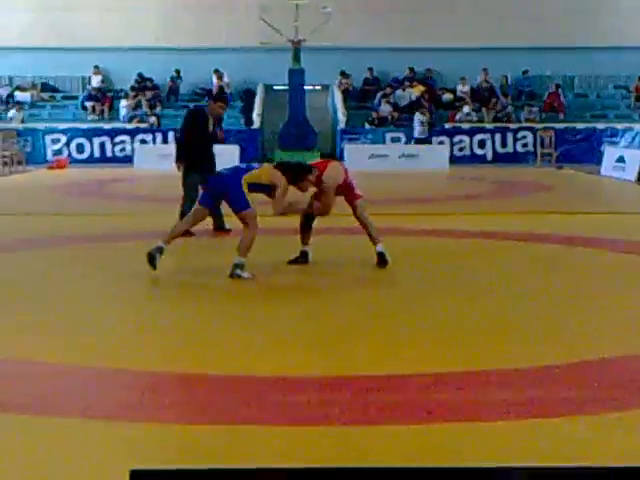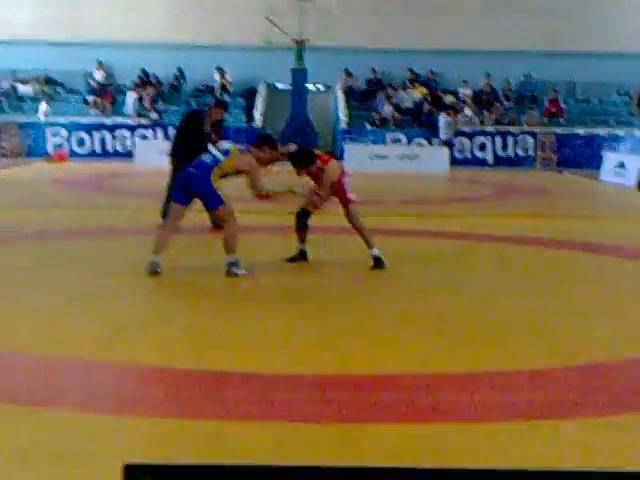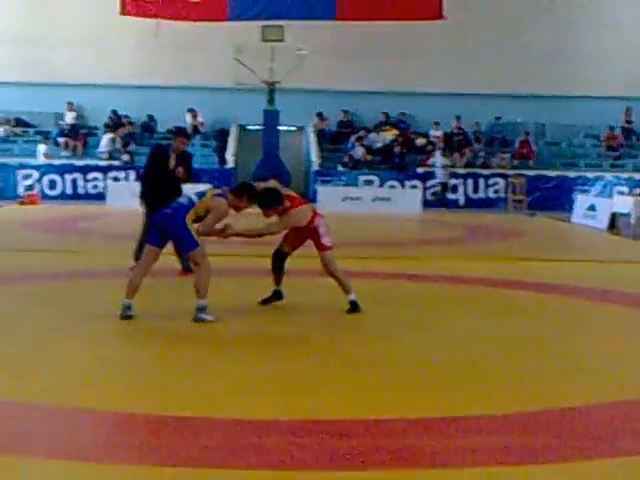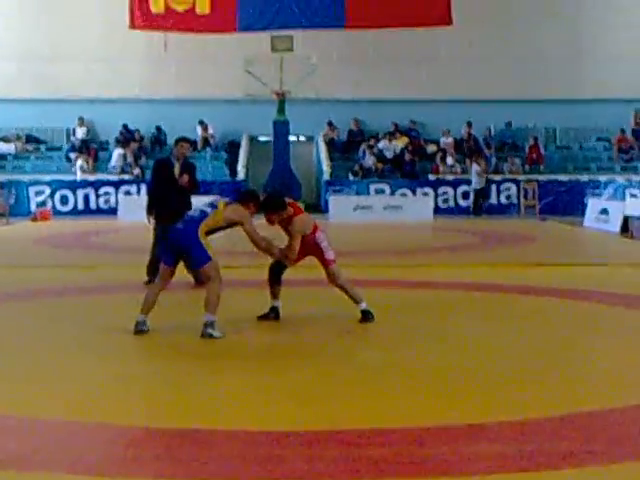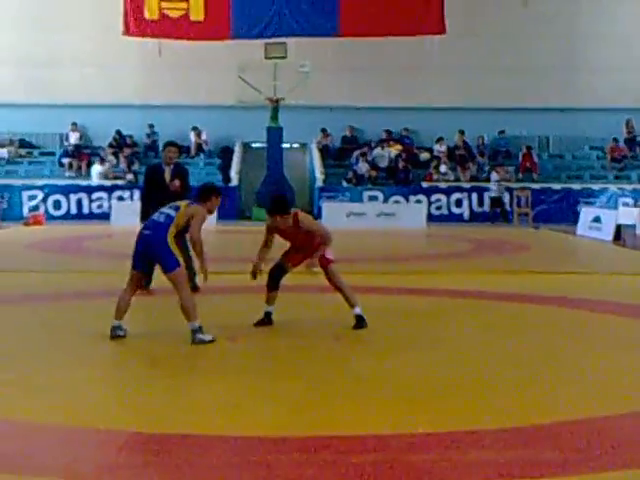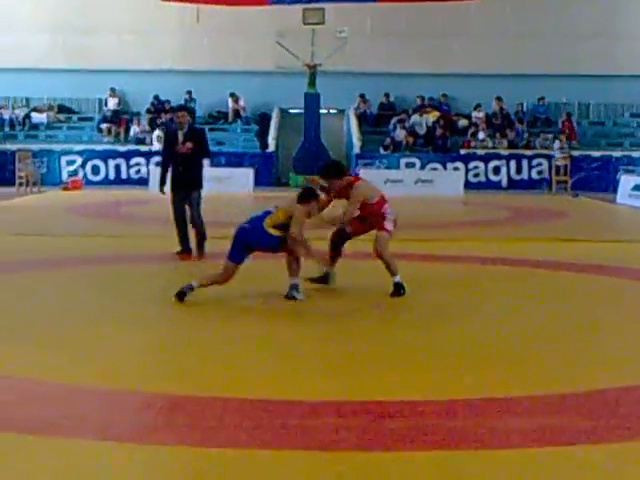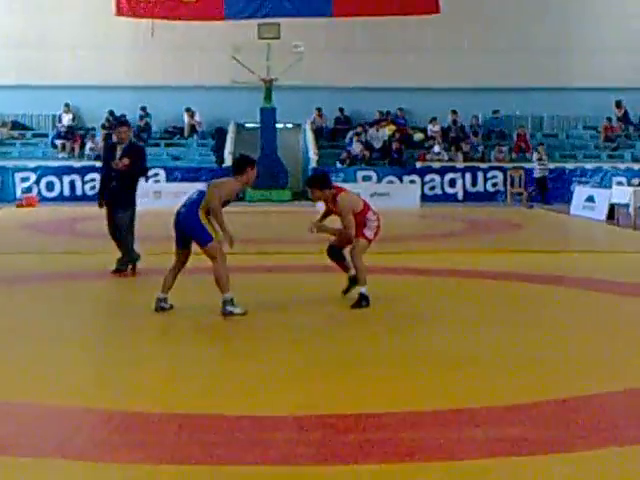
dt=0.7s
person 1, frame 1
left shoulder: (269, 172)
right shoulder: (282, 179)
left elbow: (273, 195)
right elbow: (277, 209)
right wrist: (298, 209)
left hip: (219, 178)
right hip: (234, 183)
left knee: (191, 219)
right knee: (251, 225)
left ankle: (159, 249)
right ankle: (238, 267)
person 1, frame 2
left shoulder: (238, 150)
right shoulder: (250, 162)
right elbow: (260, 193)
right wrist: (271, 194)
left hip: (188, 174)
right hip: (203, 180)
left knee: (171, 223)
right knee: (229, 220)
left ankle: (154, 263)
right ankle: (232, 265)
person 1, frame 3
left shoulder: (219, 193)
right shoulder: (223, 206)
right elbow: (202, 230)
left hip: (162, 216)
right hip: (178, 220)
left knee: (144, 264)
right knee: (203, 264)
left ankle: (127, 307)
right ankle: (200, 311)
person 1, frame 4
left shoulder: (223, 204)
right shoulder: (240, 212)
right elbow: (259, 242)
right wrist: (274, 251)
left hip: (176, 231)
right hip: (192, 235)
left knee: (160, 282)
right knee: (214, 280)
left ankle: (141, 322)
right ankle: (208, 326)
person 1, frame 5
left shoulder: (182, 205)
right shoulder: (200, 211)
right elbow: (194, 236)
right wrist: (203, 262)
left hip: (144, 236)
right hip: (161, 240)
left knee: (132, 287)
right knee: (183, 286)
left ankle: (117, 327)
right ankle: (196, 332)
person 1, frame 6
left shoulder: (290, 208)
right shoulder: (300, 210)
right elbow: (294, 234)
right wrist: (311, 252)
left hip: (242, 232)
right hip: (258, 232)
left knee: (224, 276)
right knee: (294, 248)
left ankle: (191, 287)
right ankle: (294, 289)
person 1, frame 7
left shoulder: (225, 183)
right shoulder: (233, 184)
right elbow: (213, 203)
left wrist: (216, 237)
right wrist: (225, 231)
left hip: (182, 216)
right hip: (194, 217)
left knee: (180, 262)
right knee: (219, 258)
left ankle: (162, 300)
right ankle: (227, 304)
person 2, frame 1
left shoulder: (217, 118)
right shoulder: (194, 113)
right elbow: (183, 137)
left wrist: (219, 136)
right wrist: (180, 159)
left hip: (207, 161)
right hip: (191, 161)
right knee: (190, 194)
left ankle: (218, 224)
person 2, frame 2
left shoulder: (218, 121)
right shoulder: (193, 115)
right elbow: (180, 135)
right wrist: (174, 155)
right hip: (182, 158)
right knee: (173, 189)
left ankle: (215, 221)
right ankle: (167, 219)
person 2, frame 3
left shoulder: (186, 156)
right shoulder: (157, 150)
left elbow: (189, 177)
right elbow: (147, 173)
left wrist: (183, 175)
right wrist: (144, 195)
left hip: (173, 200)
right hip: (154, 199)
right knee: (147, 231)
left ankle: (185, 264)
right ankle: (139, 261)
person 2, frame 4
left shoulder: (190, 167)
right shoulder: (160, 163)
left elbow: (195, 188)
right elbow: (153, 186)
left wrist: (188, 183)
right wrist: (150, 209)
left hip: (183, 212)
right hip: (163, 212)
right knee: (159, 245)
left ankle: (197, 276)
right ankle: (152, 276)
person 2, frame 5
left shoulder: (182, 171)
right shoulder: (152, 170)
left elbow: (188, 193)
right elbow: (146, 194)
left wrist: (180, 188)
right wrist: (144, 216)
left knee: (183, 251)
left ankle: (191, 282)
right ankle: (145, 283)
person 2, frame 6
left shoulder: (198, 133)
right shoulder: (169, 134)
left elbow: (206, 153)
right elbow: (166, 159)
left wrist: (189, 152)
right wrist: (162, 181)
left hip: (193, 181)
right hip: (177, 181)
left knee: (194, 215)
right knee: (179, 217)
left ankle: (200, 246)
right ankle: (185, 248)
person 2, frame 7
left shoulder: (137, 150)
right shoulder: (109, 148)
left elbow: (142, 171)
right elbow: (104, 172)
left wrist: (124, 168)
right wrist: (101, 195)
left hip: (126, 198)
right hip: (112, 197)
left knee: (125, 233)
right knee: (114, 232)
left ankle: (123, 265)
right ankle: (132, 257)
person 3, frame 1
left shoulder: (326, 180)
left elbow: (326, 210)
left hip: (345, 183)
right hip: (327, 187)
left knee: (360, 215)
right knee: (306, 215)
left ankle: (380, 252)
right ankle: (304, 254)
person 3, frame 2
left shoulder: (327, 174)
right shoulder: (309, 157)
left elbow: (319, 203)
right elbow: (292, 148)
left hip: (339, 185)
right hip: (322, 186)
left knee: (355, 220)
right knee: (301, 215)
left ankle: (376, 256)
right ankle: (302, 252)
person 3, frame 3
left shoulder: (290, 217)
right shoulder: (280, 192)
left elbow: (261, 233)
right elbow: (271, 183)
left wrist: (234, 232)
left hip: (316, 227)
right hip: (300, 227)
left knee: (329, 266)
right knee: (278, 256)
left ankle: (352, 300)
right ankle: (277, 292)
person 3, frame 4
left shoulder: (296, 222)
right shoulder: (283, 204)
left elbow: (292, 255)
left hip: (317, 243)
right hip: (300, 242)
left knee: (336, 279)
right knee: (275, 269)
left ankle: (365, 310)
right ankle: (274, 310)
person 3, frame 5
left shoulder: (302, 220)
right shoulder: (272, 225)
left elbow: (327, 237)
right elbow: (266, 246)
left wrist: (315, 258)
right wrist: (258, 263)
left hip: (317, 247)
right hip: (297, 248)
left knee: (334, 279)
right knee: (274, 273)
left ankle: (358, 315)
right ankle: (268, 316)
person 3, frame 6
left shoulder: (357, 190)
right shoulder: (344, 182)
left elbow: (345, 218)
left hip: (384, 216)
right hip: (368, 216)
left knee: (379, 250)
right knee: (338, 237)
left ankle: (398, 283)
right ankle: (328, 274)
person 3, frame 7
left shoulder: (342, 201)
right shoulder: (329, 195)
left elbow: (349, 233)
right elbow: (330, 208)
left wrist: (325, 229)
right wrist: (320, 220)
left hip: (369, 223)
right hip: (355, 222)
left knee: (355, 253)
right knee: (332, 250)
left ankle: (364, 295)
right ankle: (353, 277)
